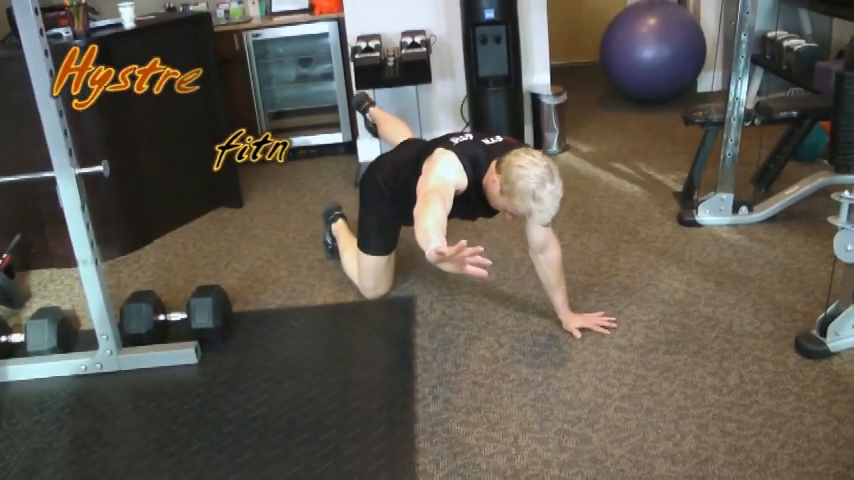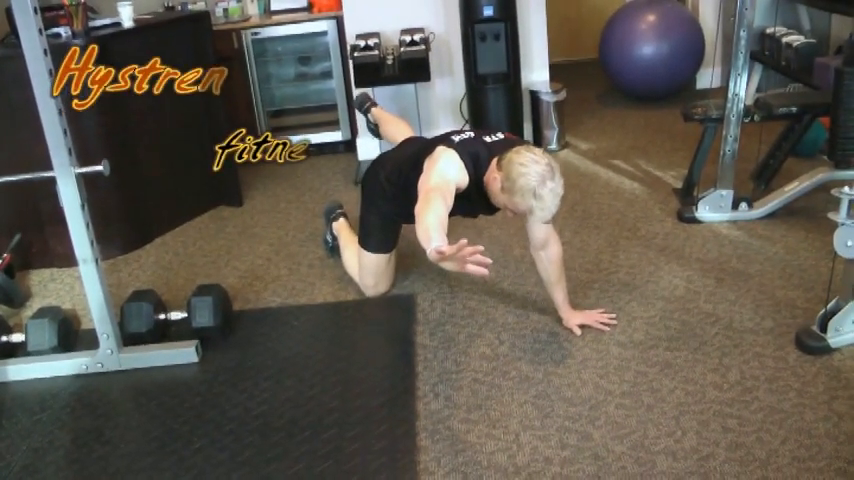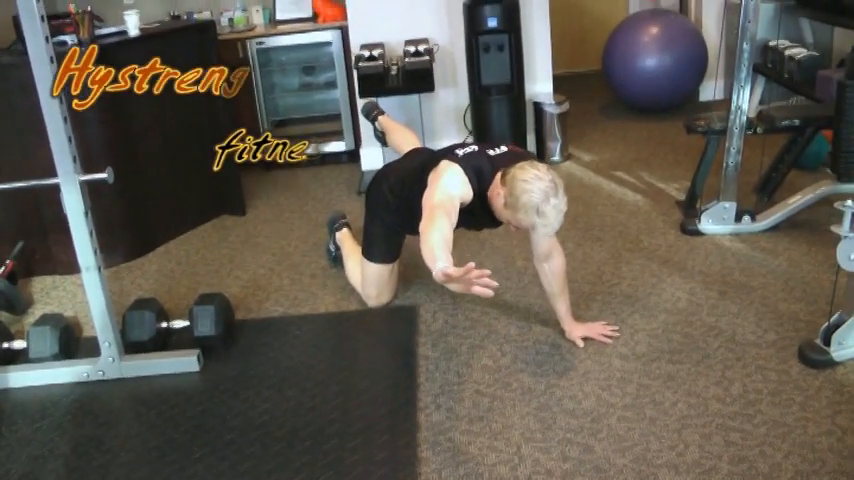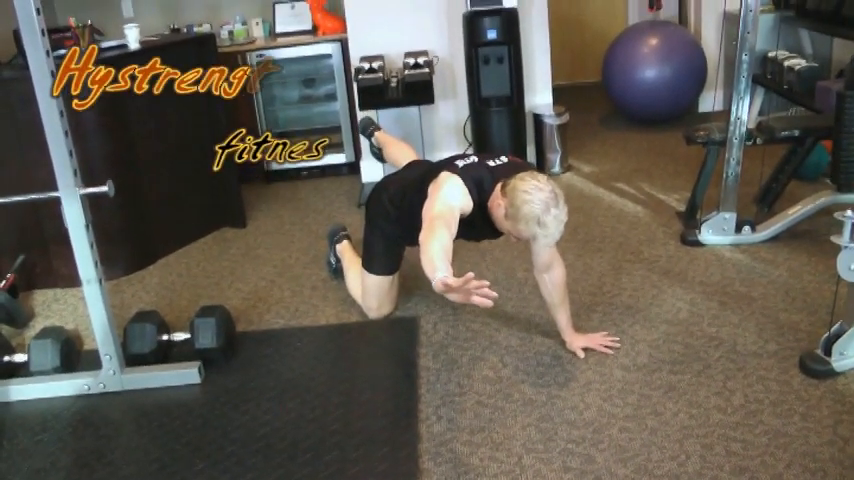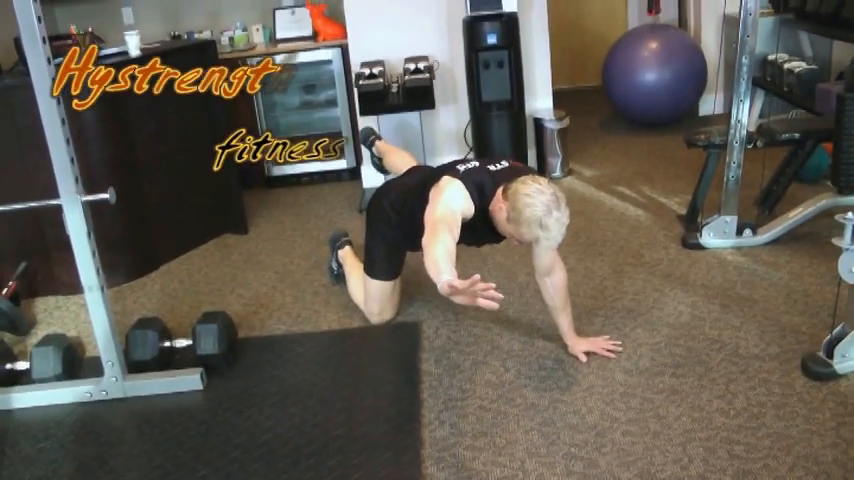
dt=0.4s
person 1, frame 1
left shoulder: (525, 174)
right shoulder: (449, 167)
left elbow: (544, 247)
right elbow: (430, 206)
left wrist: (565, 314)
right wrist: (436, 249)
right hip: (384, 187)
right knee: (373, 290)
left ankle: (370, 111)
right ankle: (337, 224)
person 1, frame 2
left shoulder: (526, 170)
right shoulder: (449, 165)
left elbow: (544, 243)
right elbow: (431, 204)
left wrist: (566, 310)
right wrist: (437, 248)
right hip: (386, 185)
right knee: (374, 287)
left ankle: (372, 111)
right ankle: (338, 222)
person 1, frame 3
left shoulder: (531, 182)
right shoulder: (454, 179)
left elbow: (548, 256)
right elbow: (435, 222)
left wrist: (568, 323)
right wrist: (443, 269)
left hip: (422, 169)
right hip: (390, 196)
right knee: (376, 298)
left ankle: (380, 118)
right ankle: (341, 233)
person 1, frame 4
left shoulder: (531, 193)
right shoulder: (454, 190)
left elbow: (548, 266)
right elbow: (434, 234)
left wrist: (569, 333)
right wrist: (443, 279)
left hip: (420, 180)
right hip: (390, 208)
right knee: (377, 309)
left ankle: (376, 135)
right ankle: (342, 245)
person 1, frame 5
left shoulder: (532, 197)
right shoulder: (455, 194)
left elbow: (549, 270)
right elbow: (437, 237)
left wrist: (570, 336)
right wrist: (448, 282)
left hip: (420, 186)
right hip: (390, 212)
right knee: (380, 315)
left ankle: (376, 145)
right ankle: (343, 250)
